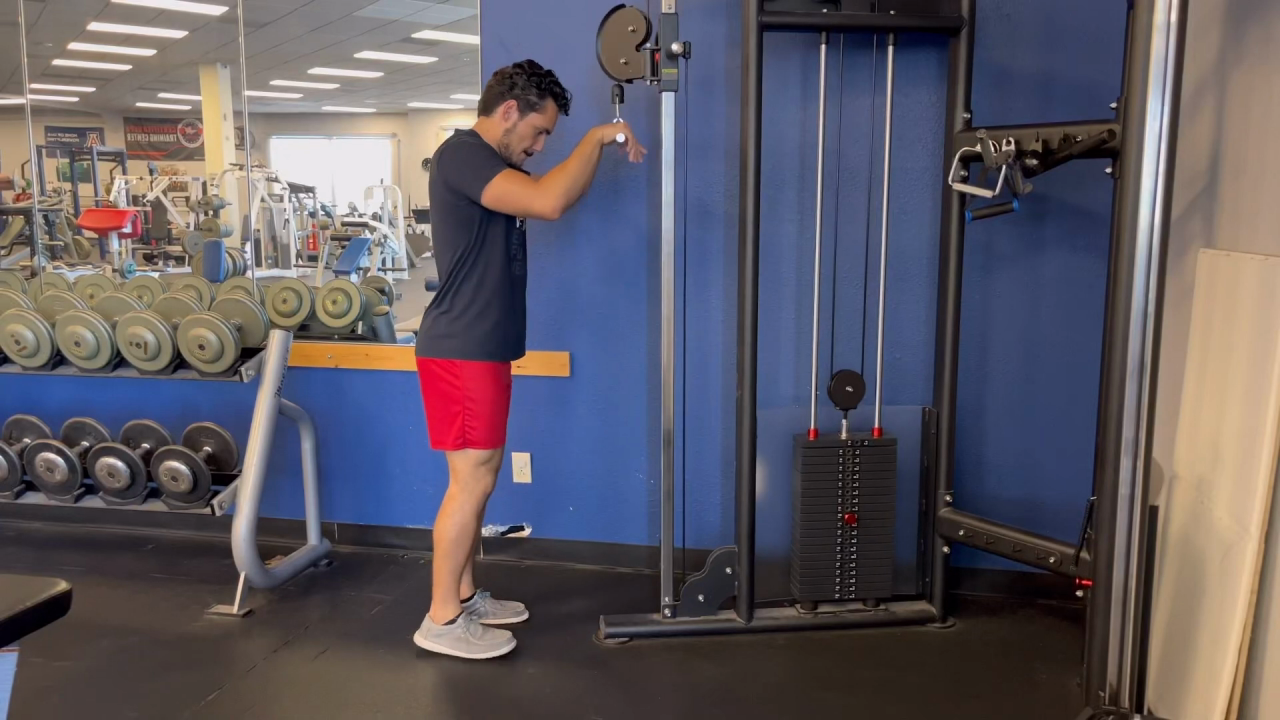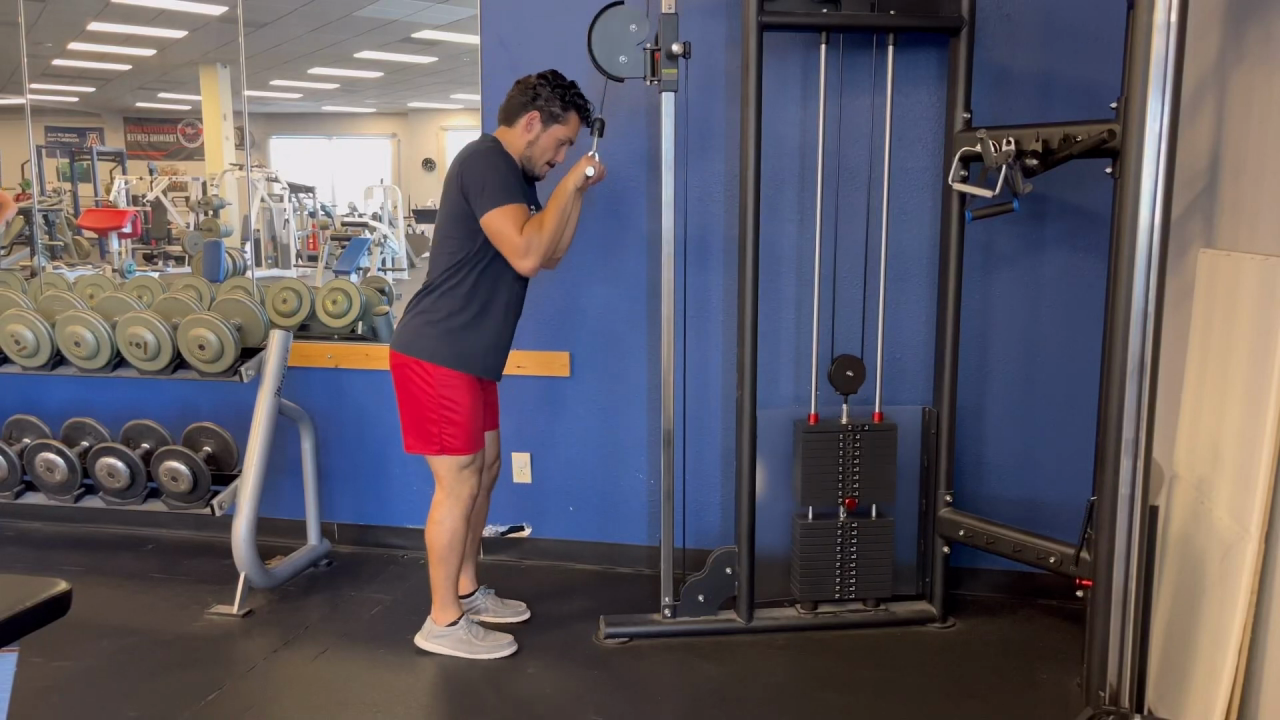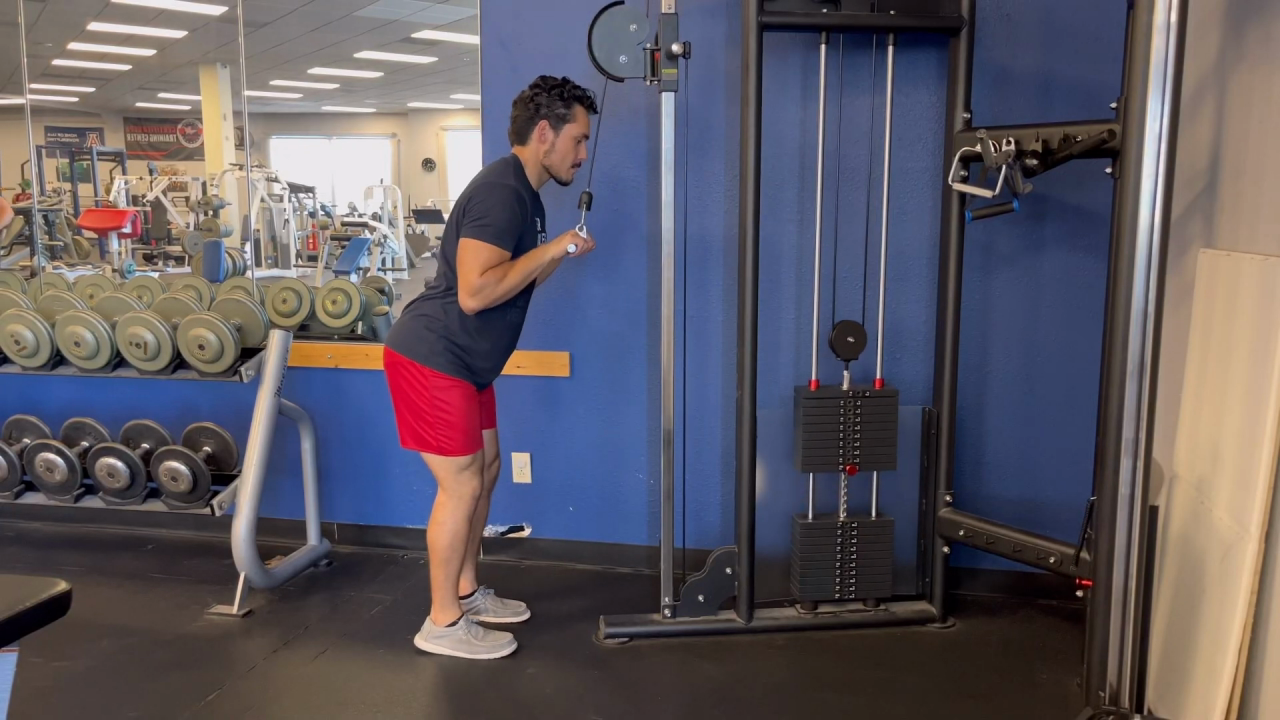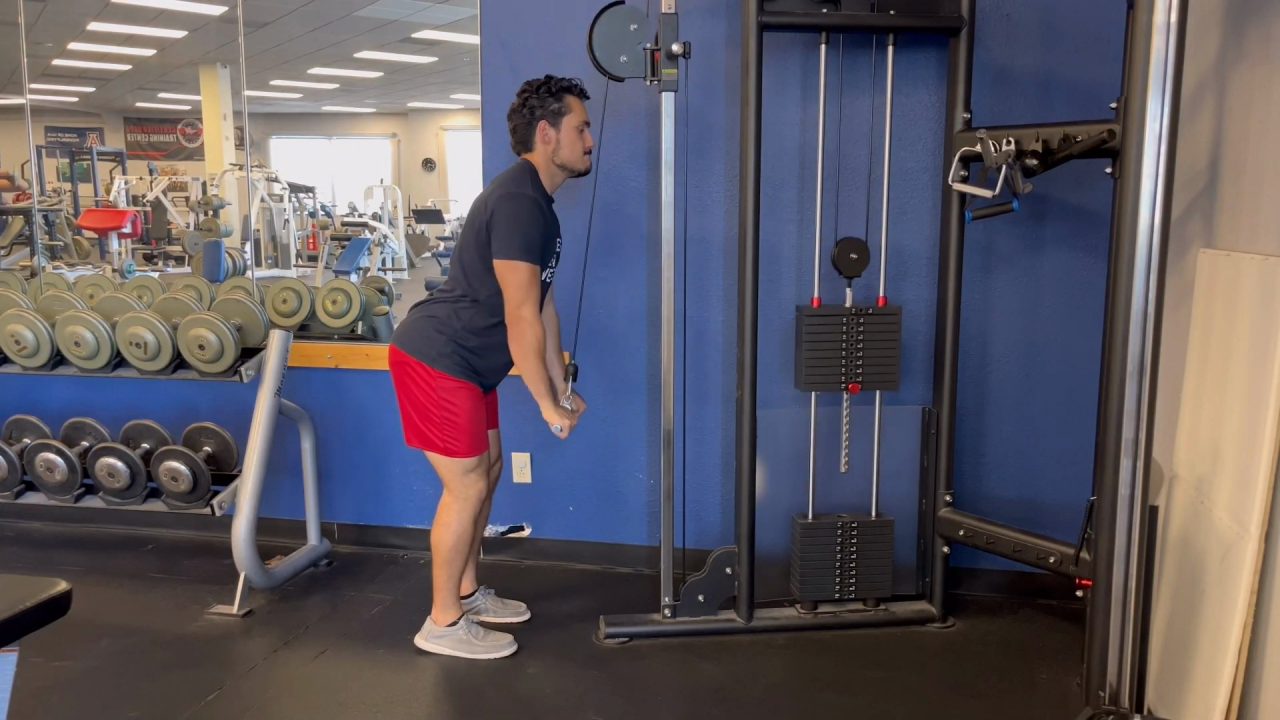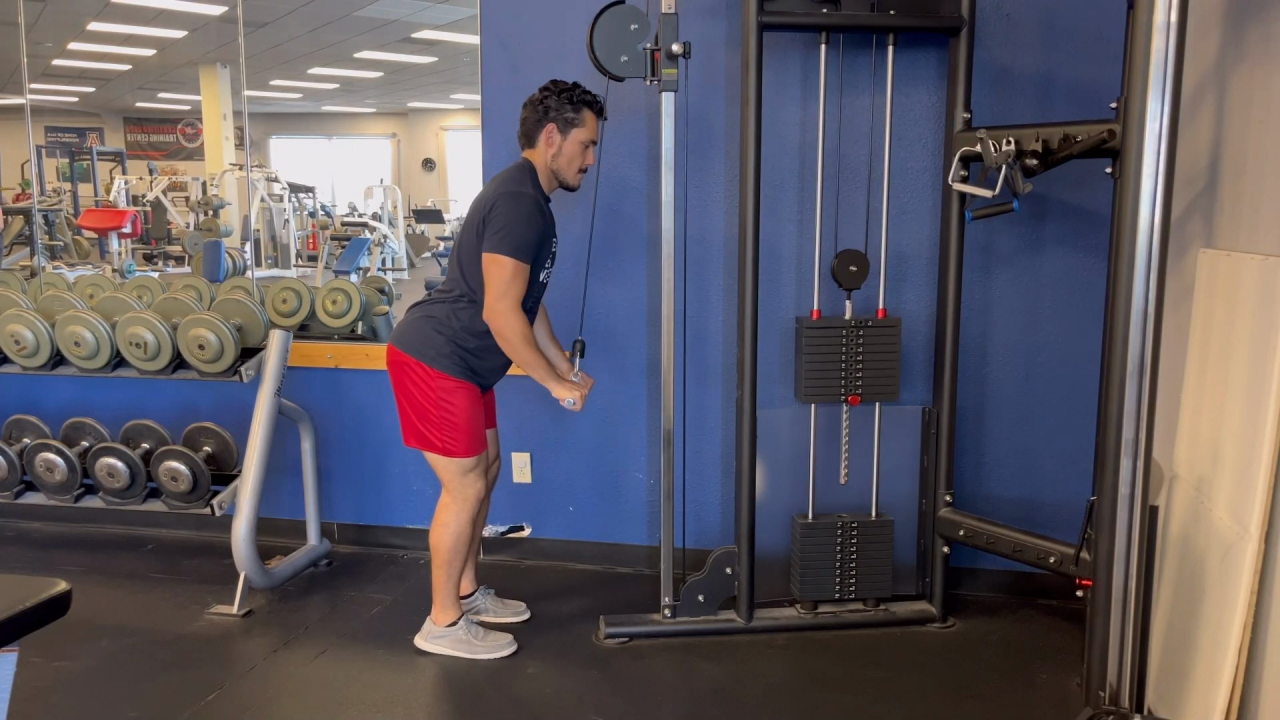
dt=1s
person 1, frame 1
left shoulder: (494, 163)
right shoulder: (462, 156)
left elbow: (556, 198)
right elbow: (548, 203)
left wrist: (600, 147)
right wrist: (596, 138)
left hip: (483, 348)
right hip: (461, 352)
left knee: (479, 476)
right knee: (471, 480)
left ankle: (463, 595)
right ankle: (441, 620)
person 1, frame 2
left shoulder: (510, 173)
right shoulder: (487, 162)
left elbow: (549, 254)
right elbow: (526, 256)
left wrist: (575, 188)
right wrist: (570, 181)
left hip: (468, 352)
right hip: (437, 352)
left knee: (484, 468)
right knee: (459, 483)
left ankle: (467, 591)
right ankle: (444, 622)
person 1, frame 3
left shoulder: (522, 191)
right shoulder: (502, 191)
left elbow: (516, 284)
right elbow: (475, 293)
left wrist: (563, 250)
right wrist: (552, 248)
left hip: (463, 359)
right hip: (432, 358)
left knee: (484, 470)
right knee: (461, 485)
left ankle: (467, 592)
right ankle: (444, 623)
person 1, frame 4
left shoulder: (533, 198)
right shoulder: (520, 203)
left elbow: (541, 309)
right elbow: (522, 320)
left wrist: (562, 387)
right wrist: (548, 403)
left hip: (461, 358)
right hip: (437, 358)
left knee: (487, 470)
right knee: (467, 487)
left ankle: (467, 592)
right ankle: (444, 623)
person 1, frame 5
left shoulder: (527, 197)
right shoulder: (519, 201)
left elbow: (526, 306)
right elbow: (501, 313)
left wrist: (566, 370)
right wrist: (555, 384)
left hip: (459, 357)
right hip: (435, 358)
left knee: (484, 470)
right knee: (465, 486)
left ankle: (467, 593)
right ankle: (444, 623)
